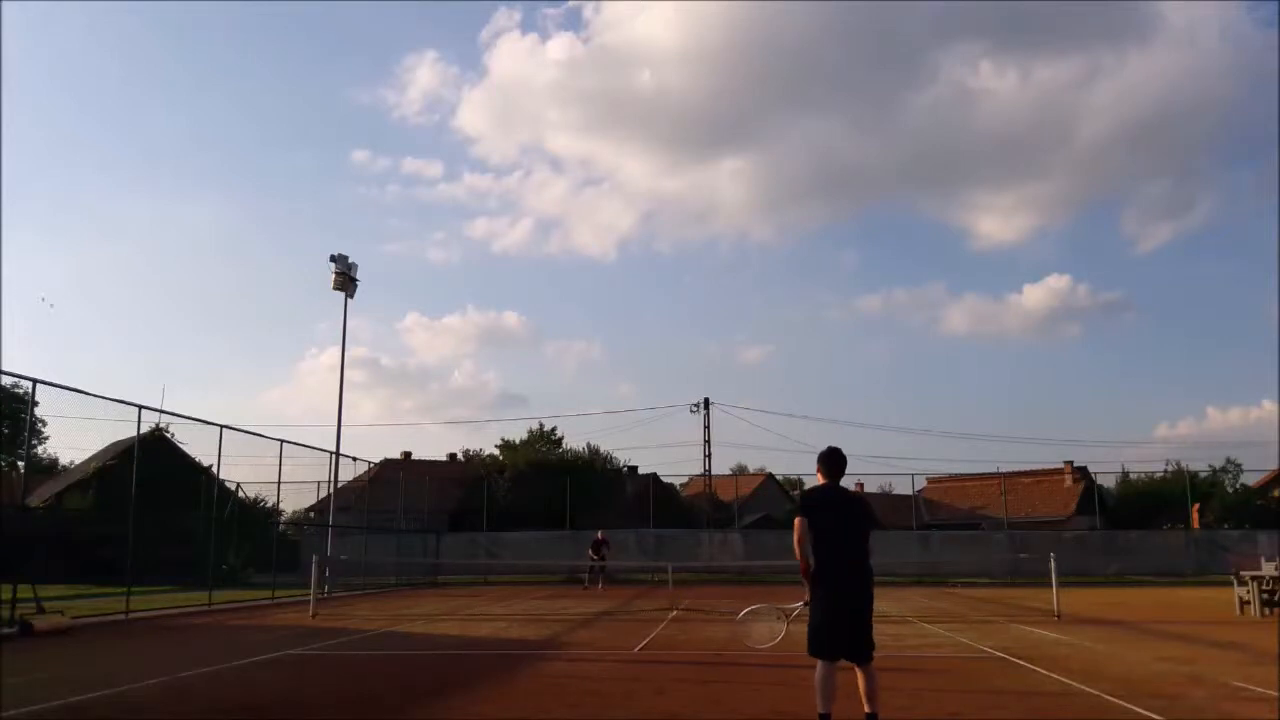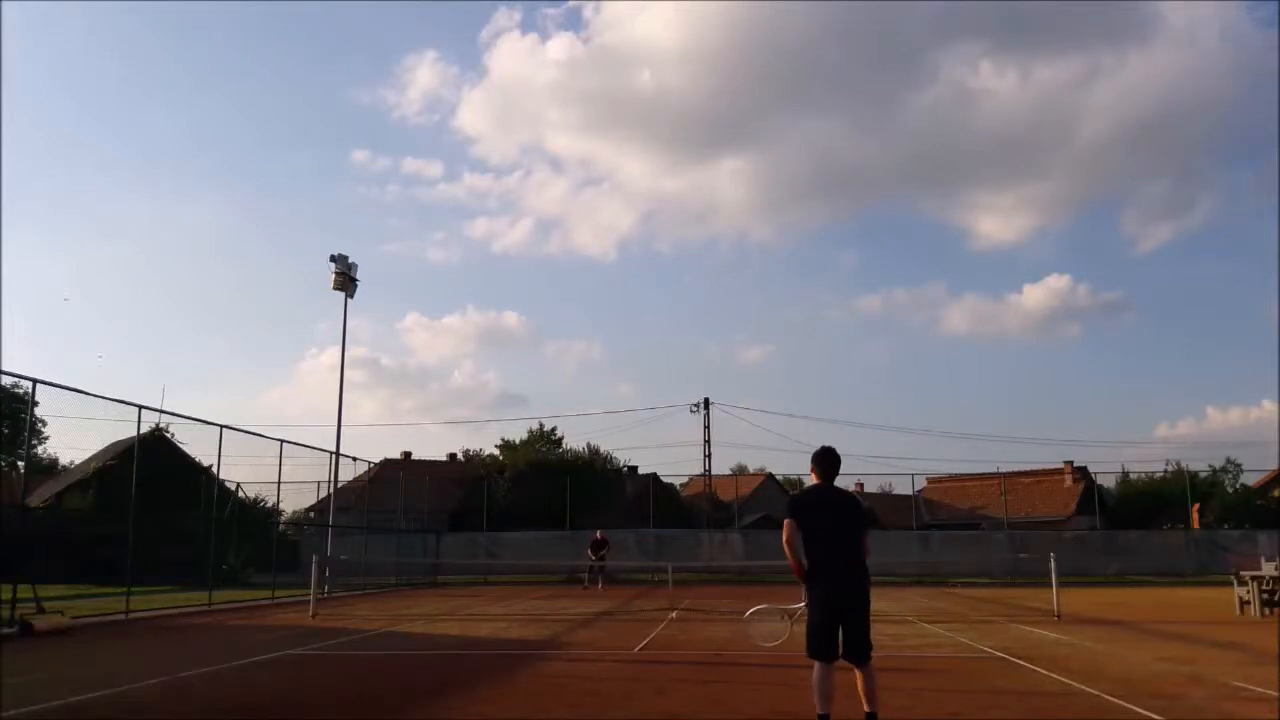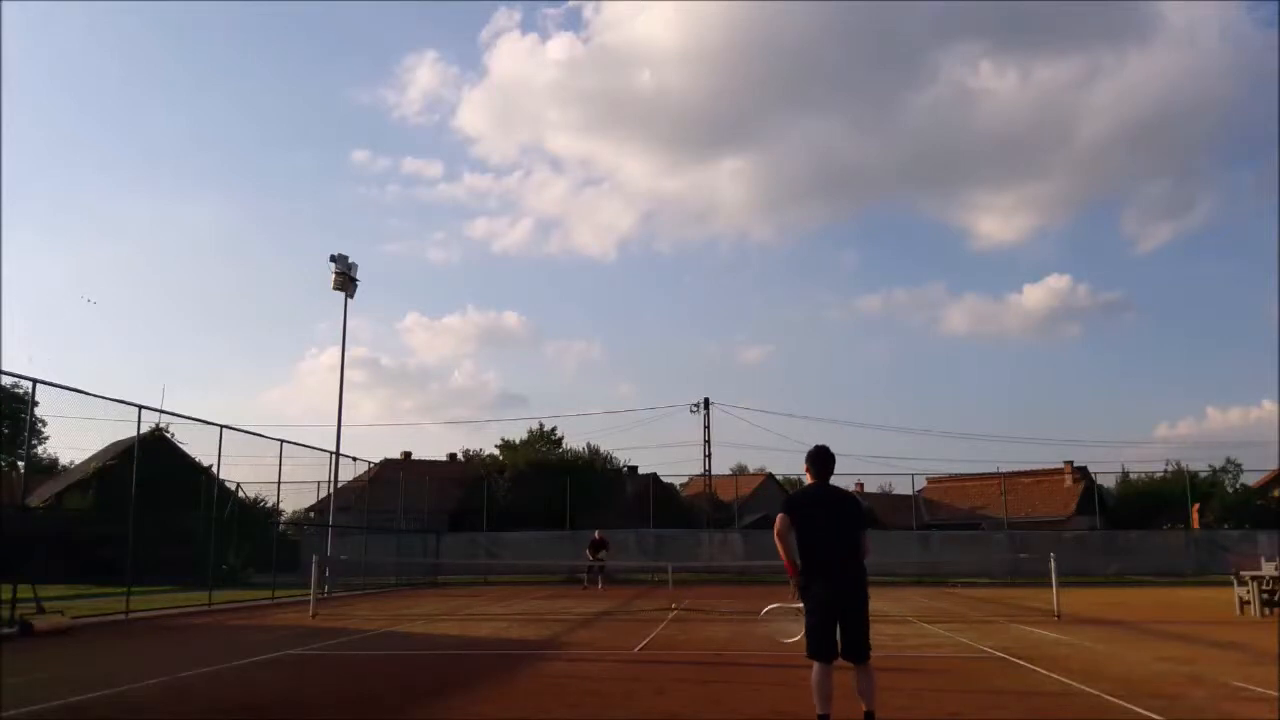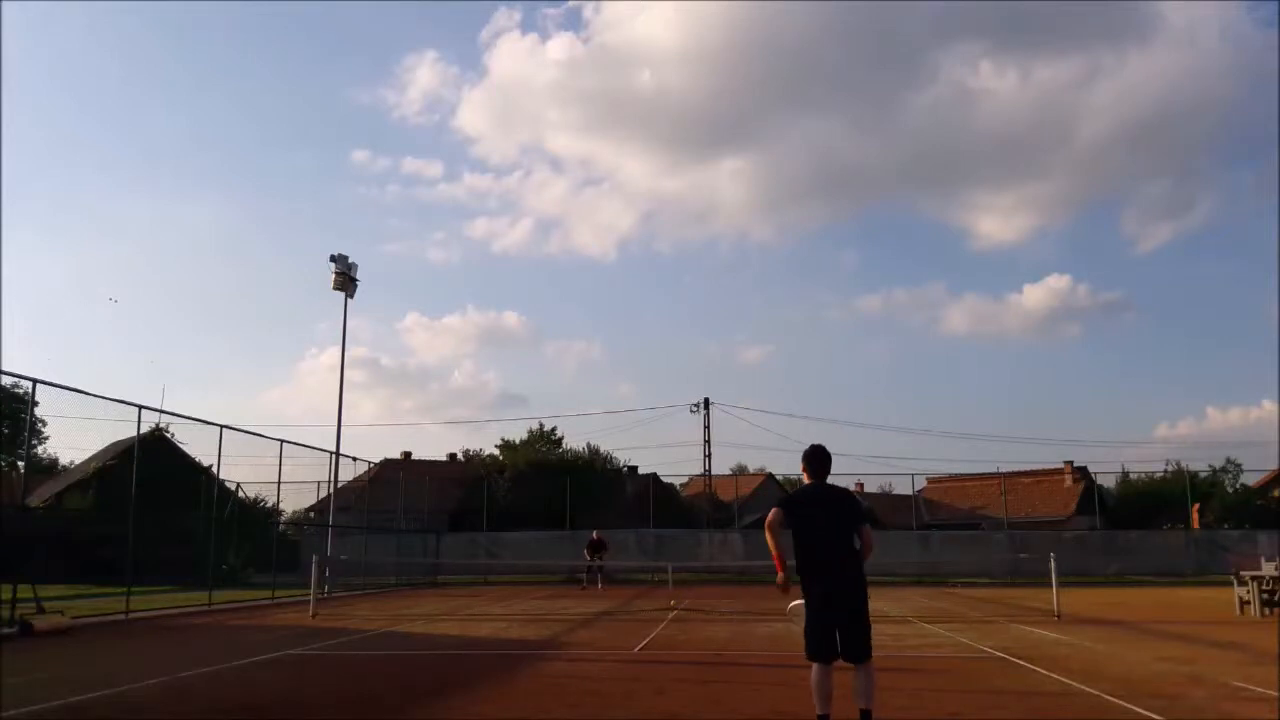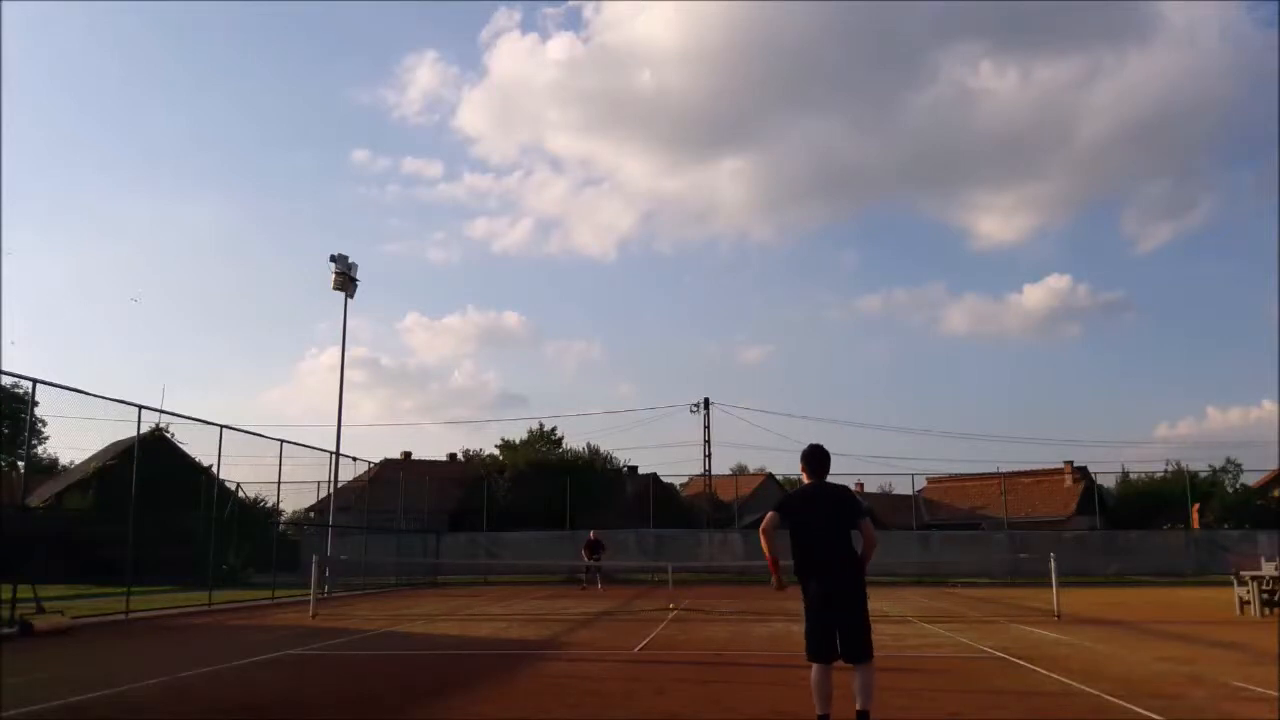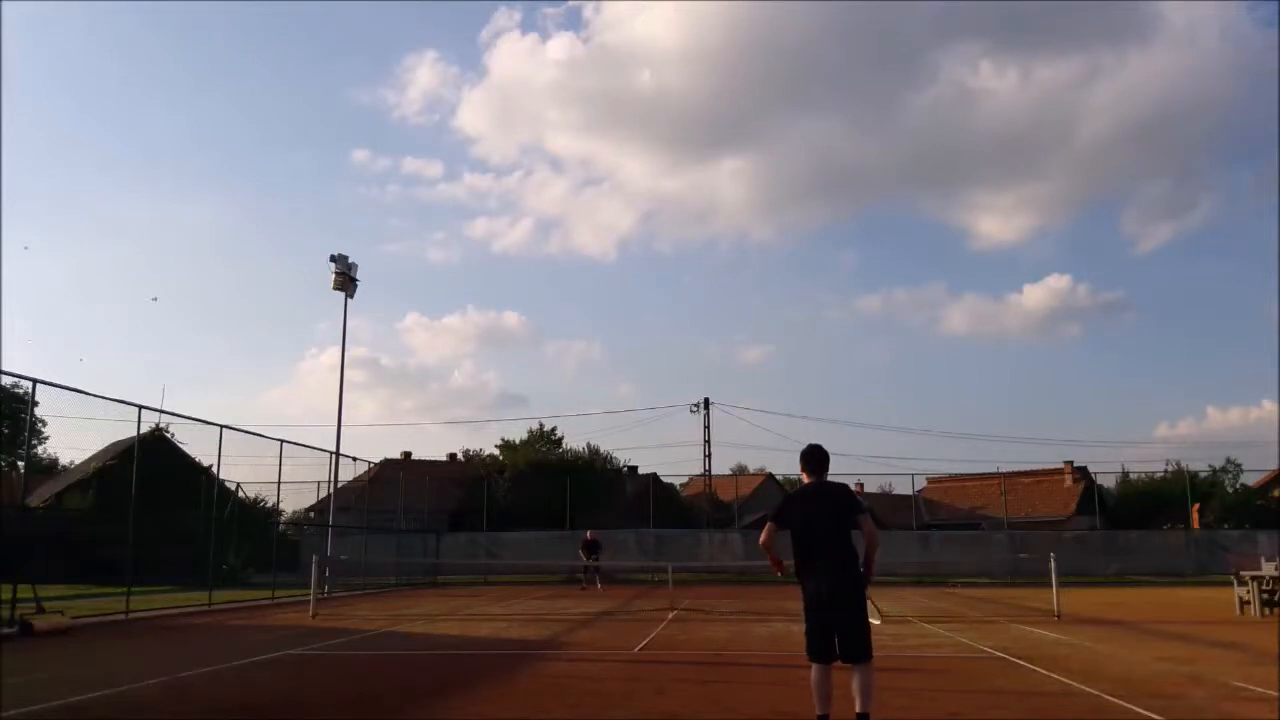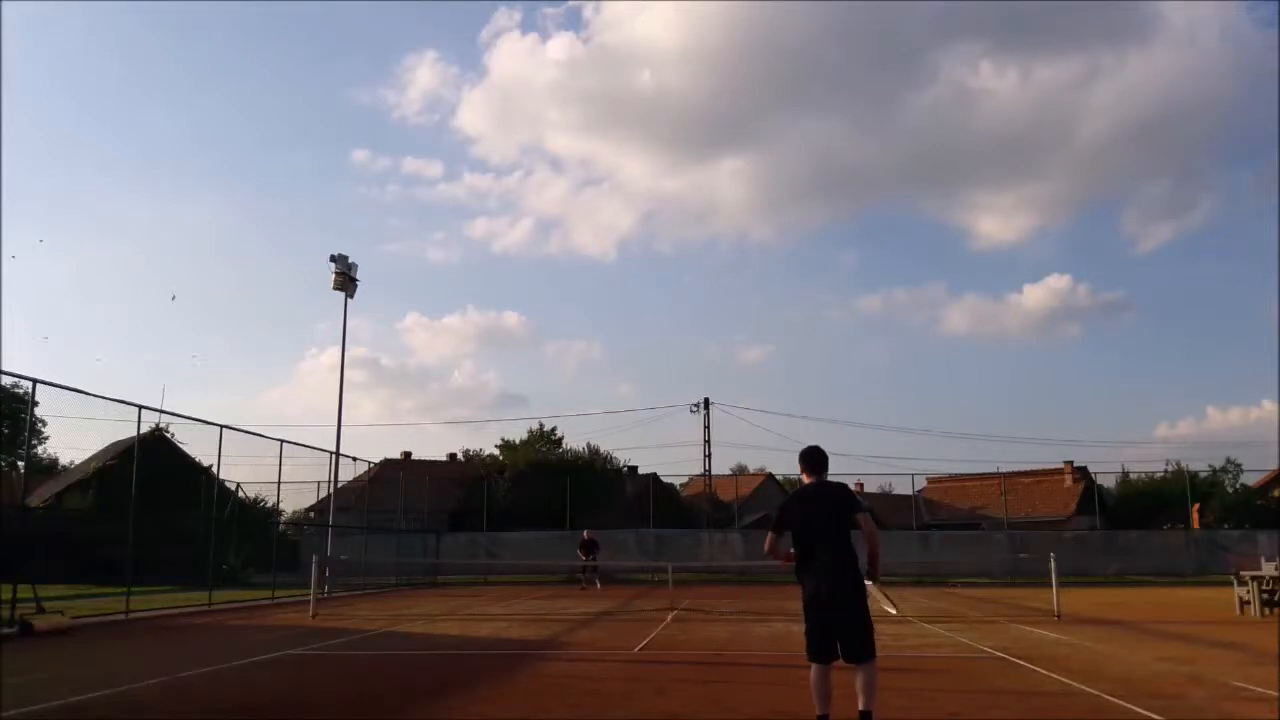
dt=0.1s
person 1, frame 1
left shoulder: (809, 497)
right shoulder: (859, 501)
left elbow: (800, 536)
right elbow: (865, 545)
left wrist: (808, 575)
left hip: (828, 585)
right hip: (861, 584)
left knee: (825, 660)
right knee: (863, 659)
person 1, frame 2
left shoulder: (800, 500)
right shoulder: (853, 501)
left elbow: (788, 536)
right elbow: (864, 548)
left wrist: (801, 573)
left hip: (822, 585)
right hip: (856, 583)
left knee: (823, 660)
right knee: (862, 659)
person 1, frame 3
left shoulder: (796, 500)
right shoulder: (850, 499)
left elbow: (780, 531)
right elbow: (864, 547)
left wrist: (794, 572)
left hip: (819, 585)
right hip: (854, 583)
left knee: (822, 661)
right knee: (861, 658)
person 1, frame 4
left shoulder: (793, 499)
right shoulder: (845, 497)
left elbow: (771, 524)
right elbow: (867, 543)
left wrist: (781, 569)
left hip: (816, 586)
right hip: (851, 582)
left knee: (821, 660)
right knee: (861, 659)
person 1, frame 5
left shoulder: (791, 500)
right shoulder: (845, 495)
left elbow: (765, 529)
right elbow: (871, 538)
left wrist: (775, 570)
left hip: (815, 586)
right hip: (849, 582)
left knee: (821, 661)
right knee: (862, 659)
person 1, frame 6
left shoulder: (790, 501)
right shoulder: (842, 492)
left elbow: (765, 540)
right elbow: (871, 533)
left wrist: (777, 564)
right wrist: (868, 567)
left hip: (813, 584)
right hip: (847, 581)
left knee: (820, 660)
right knee: (861, 659)
person 1, frame 7
left shoulder: (791, 502)
right shoulder: (841, 492)
left elbow: (770, 548)
right elbow: (870, 531)
left wrist: (790, 556)
right wrist: (873, 565)
left hip: (812, 585)
right hip: (846, 580)
left knee: (820, 660)
right knee: (864, 658)
